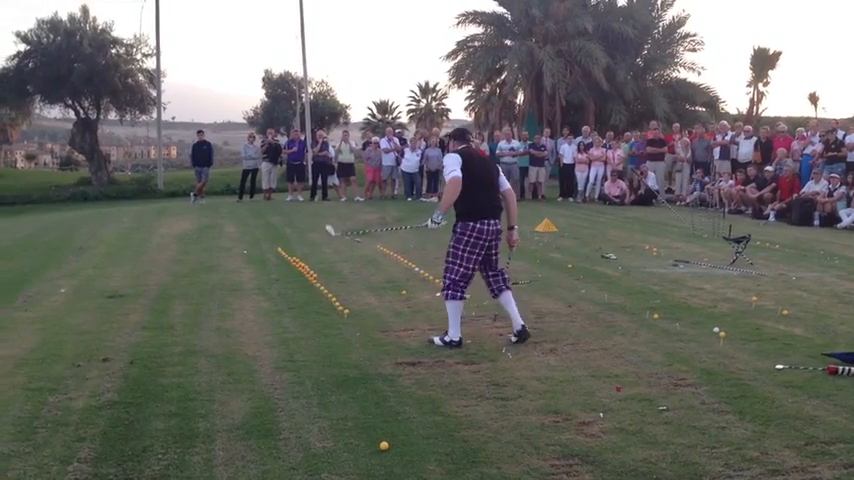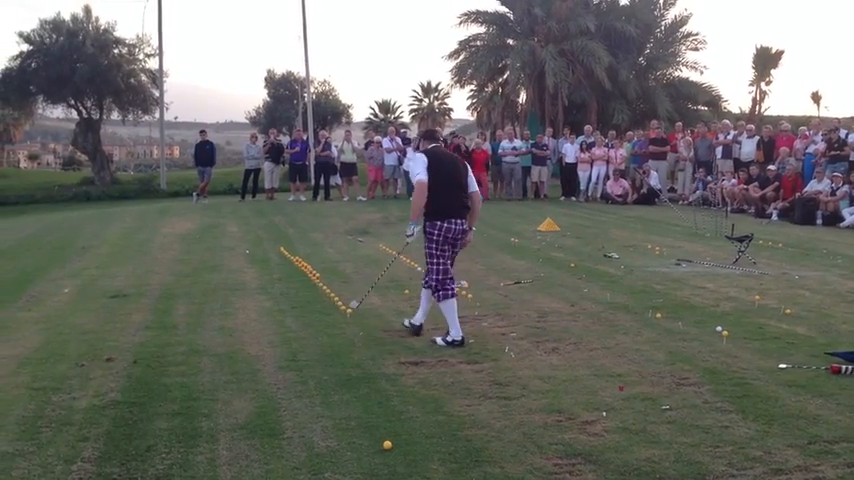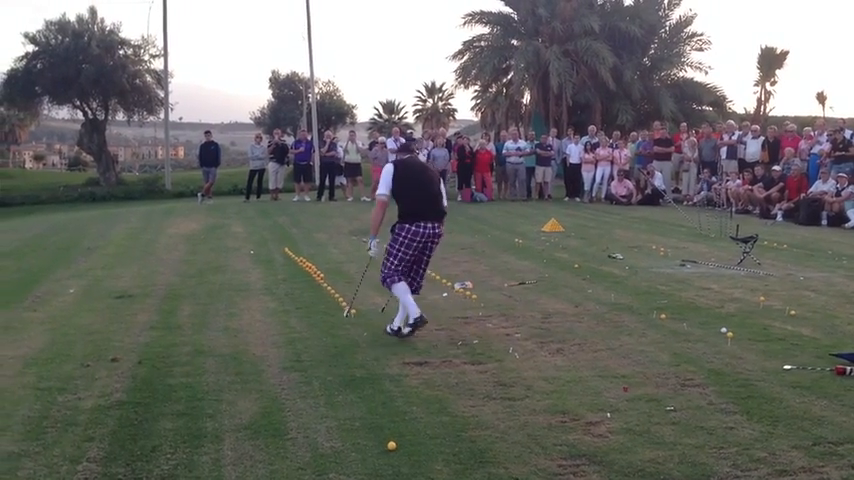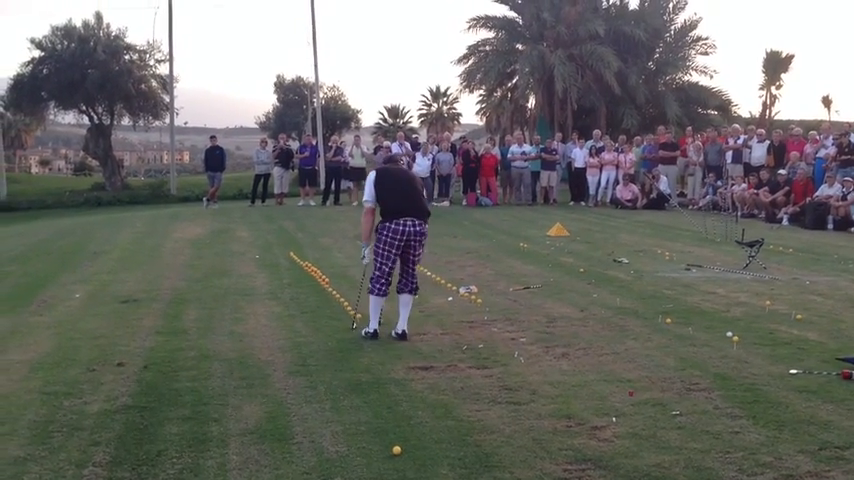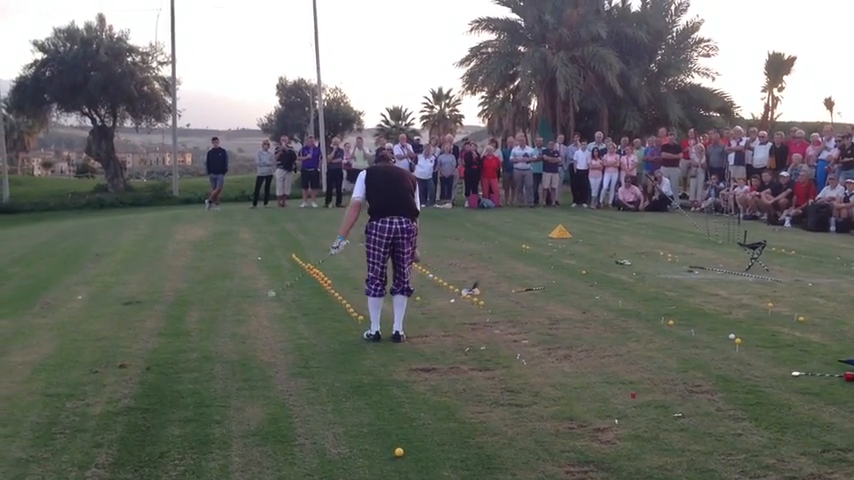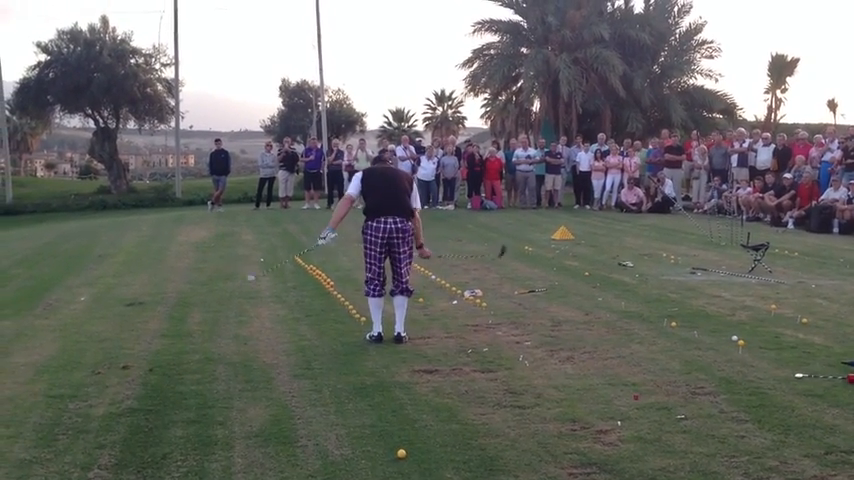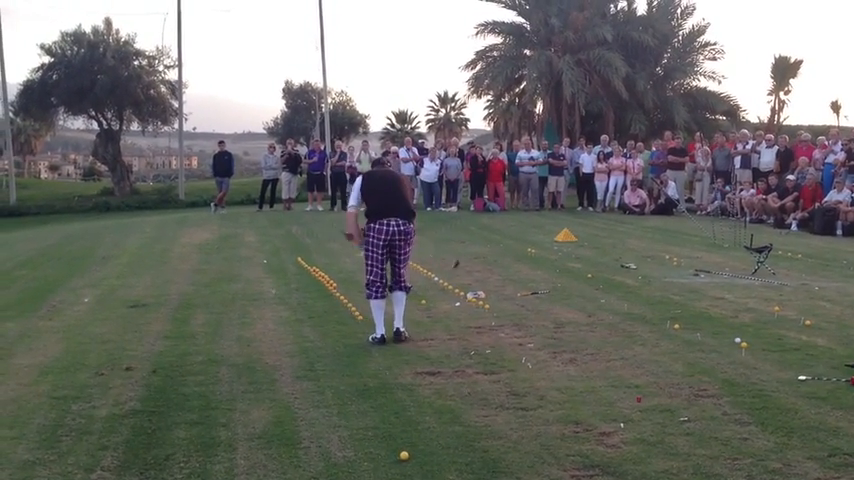
dt=0.3s
person 1, frame 1
left shoulder: (453, 157)
right shoulder: (488, 162)
left elbow: (455, 183)
right elbow: (509, 195)
left wrist: (440, 213)
right wrist: (512, 229)
left hip: (470, 225)
right hip: (494, 224)
left knee: (455, 279)
right knee: (494, 275)
left ankle: (453, 336)
right ankle: (519, 326)
person 1, frame 2
left shoulder: (421, 157)
right shoulder: (459, 162)
left elbow: (421, 188)
right elbow: (476, 197)
left wrist: (413, 223)
right wrist: (470, 227)
left hip: (438, 223)
right hip: (460, 223)
left knee: (440, 278)
right knee: (439, 272)
left ankle: (456, 335)
right ankle: (418, 321)
person 1, frame 3
left shoulder: (392, 167)
right shoulder: (432, 172)
left elbow: (381, 204)
right elbow: (442, 205)
left wrist: (373, 237)
left hip: (410, 225)
right hip: (436, 227)
left knee: (390, 271)
right knee: (414, 276)
left ankle: (414, 315)
right ankle: (398, 324)
person 1, frame 4
left shoulder: (376, 174)
right shoulder: (414, 177)
left elbow: (368, 212)
left wrist: (366, 245)
left hip: (392, 225)
right hip: (419, 226)
left knee: (380, 277)
right knee: (409, 277)
left ankle: (373, 328)
right ankle: (402, 328)
person 1, frame 5
left shoulder: (367, 174)
right shoulder: (408, 176)
left elbow: (355, 206)
right elbow: (415, 210)
left wrist: (341, 237)
right wrist: (414, 248)
left hip: (379, 224)
right hip: (407, 225)
left knee: (375, 278)
right knee: (403, 279)
left ankle: (374, 330)
right ankle: (398, 330)
person 1, frame 6
left shoulder: (364, 174)
right shoulder: (406, 177)
left elbow: (347, 200)
right elbow: (415, 214)
left wrist: (329, 229)
right wrist: (420, 245)
left hip: (375, 224)
right hip: (403, 225)
left knee: (374, 279)
right knee: (402, 279)
left ankle: (376, 331)
right ankle: (400, 331)
person 1, frame 7
left shoulder: (363, 179)
right shoulder: (400, 179)
left elbow: (352, 213)
left wrist: (360, 241)
right wrist: (361, 234)
left hip: (377, 227)
right hip: (404, 226)
left knee: (375, 281)
right knee: (400, 278)
left ankle: (379, 333)
right ankle: (399, 327)
